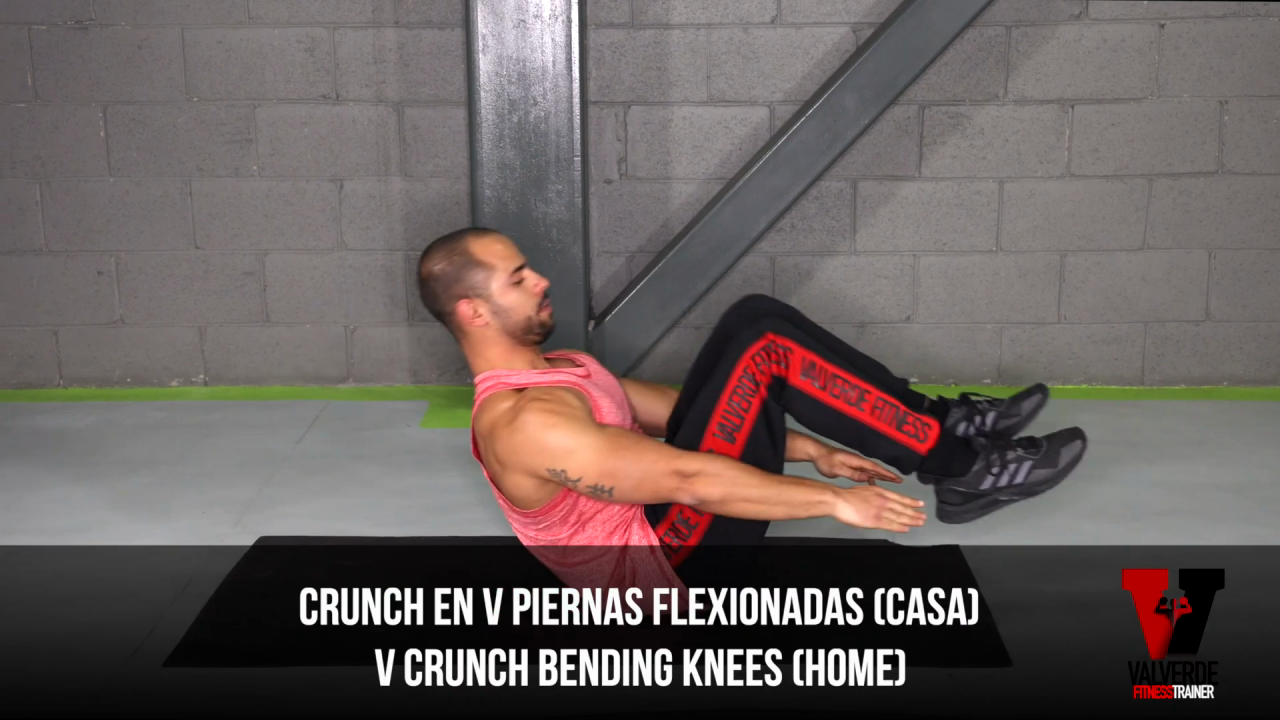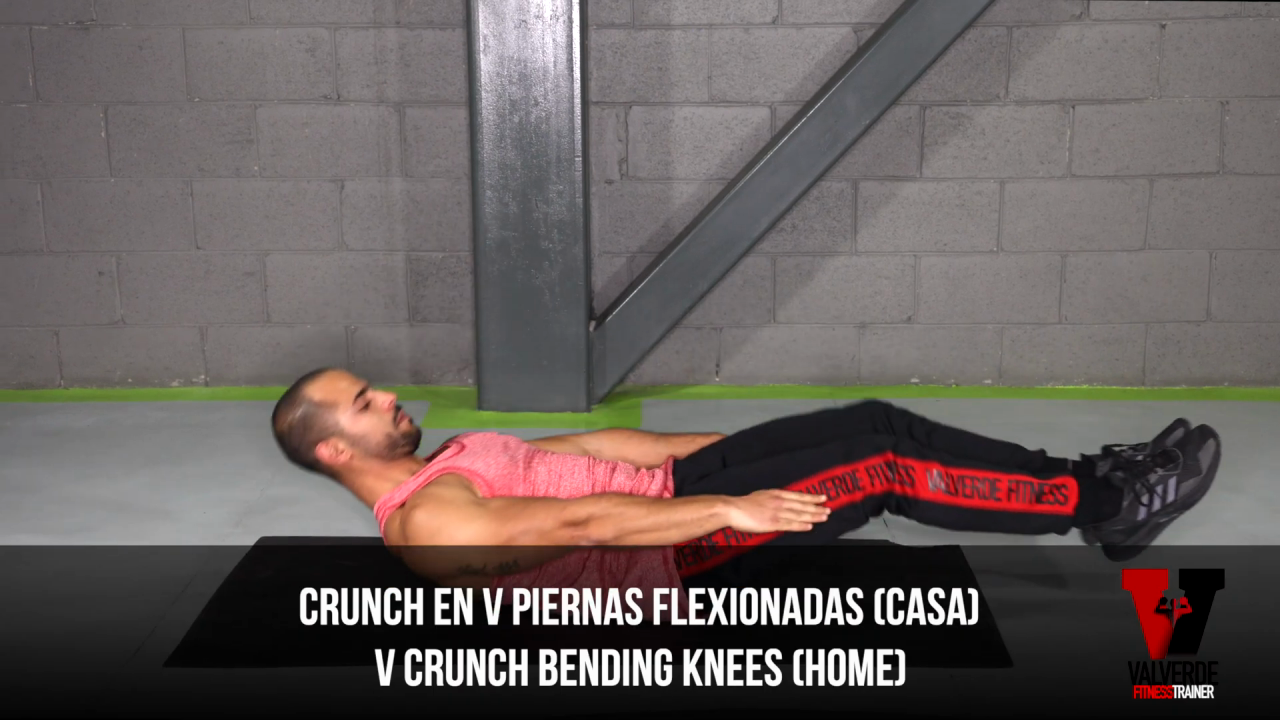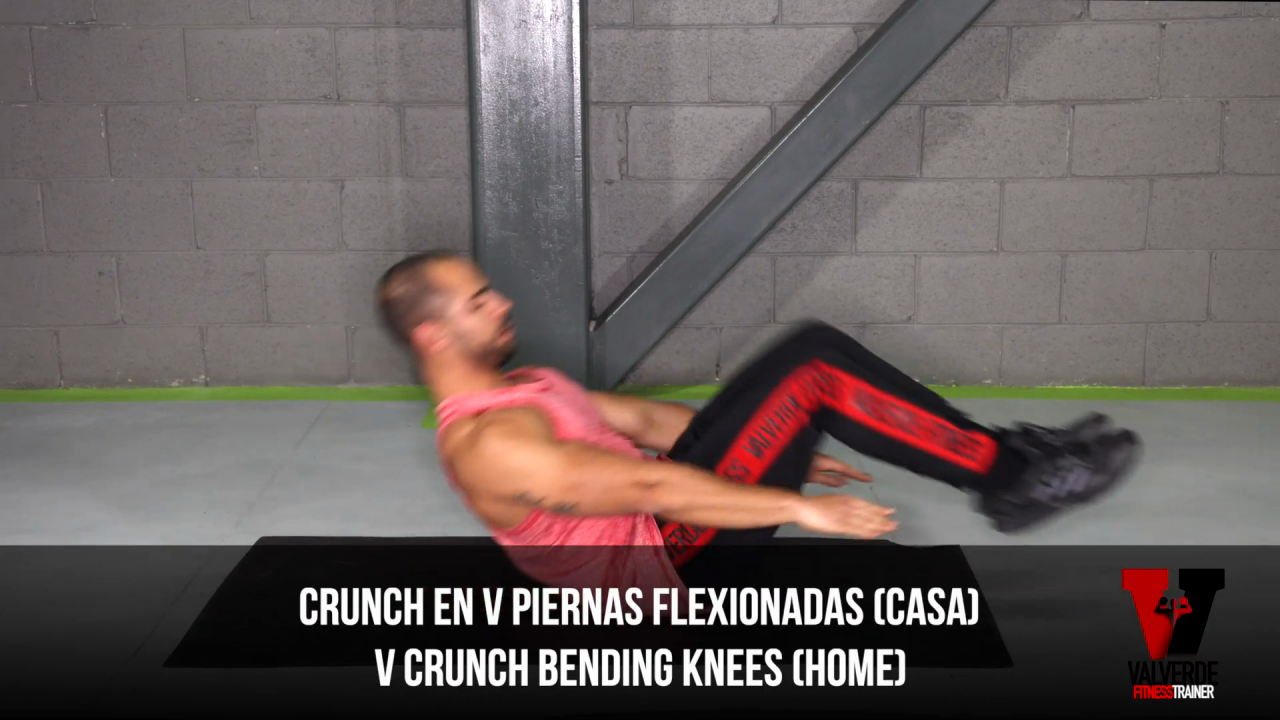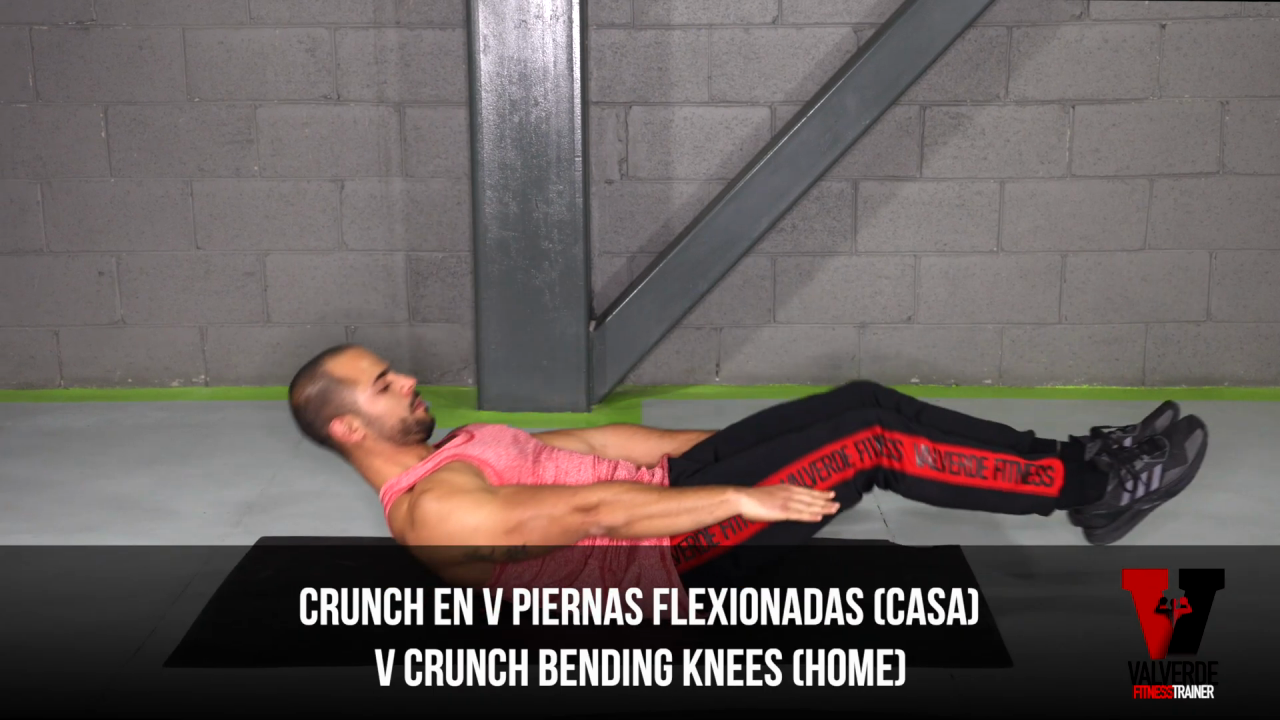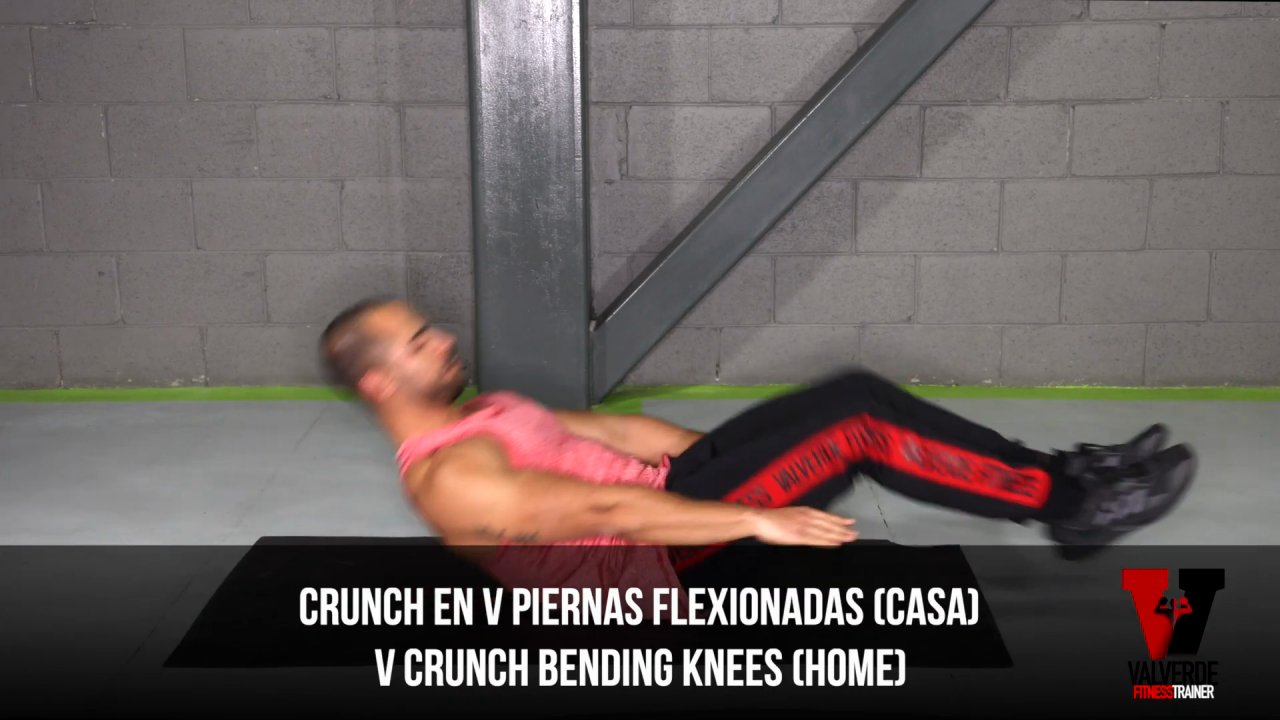
dt=1s
person 1, frame 1
left shoulder: (542, 368)
right shoulder: (523, 424)
left elbow: (671, 411)
right elbow: (682, 477)
left wrist: (810, 448)
right wrist: (832, 502)
left hip: (669, 527)
right hip: (668, 568)
left knee: (758, 322)
right knee: (765, 347)
left ankle: (944, 433)
right ankle: (960, 468)
person 1, frame 2
left shoulder: (447, 464)
right shoulder: (425, 523)
left elbow: (587, 448)
right elbow: (579, 527)
left wrist: (718, 449)
right wrist: (732, 506)
left hip: (670, 489)
right hip: (668, 558)
left knee: (871, 423)
right knee: (880, 468)
left ankle: (1089, 483)
right ankle: (1108, 507)
person 1, frame 3
left shoulder: (508, 388)
right shoulder: (486, 447)
left elbow: (647, 420)
right elbow: (644, 489)
left wrist: (784, 440)
right wrist: (796, 508)
left hip: (670, 514)
right hip: (671, 557)
left knee: (814, 350)
right knee: (812, 369)
left ankle: (1002, 461)
right ankle: (1009, 476)
person 1, frame 4
left shoulder: (449, 456)
right shoulder: (433, 511)
left elbow: (589, 444)
right elbow: (591, 515)
left wrist: (721, 447)
right wrist: (740, 498)
left hip: (664, 493)
right hip: (673, 557)
left knee: (860, 406)
right knee: (869, 444)
left ankle: (1076, 466)
right ankle: (1090, 490)
person 1, frame 5
left shoulder: (470, 420)
right shoulder: (451, 481)
left elbow: (611, 431)
right elbow: (605, 514)
left wrist: (729, 449)
right wrist: (755, 522)
left hip: (675, 484)
right hip: (668, 557)
left knee: (853, 399)
right knee: (855, 419)
left ankle: (1059, 479)
right ankle: (1067, 506)
